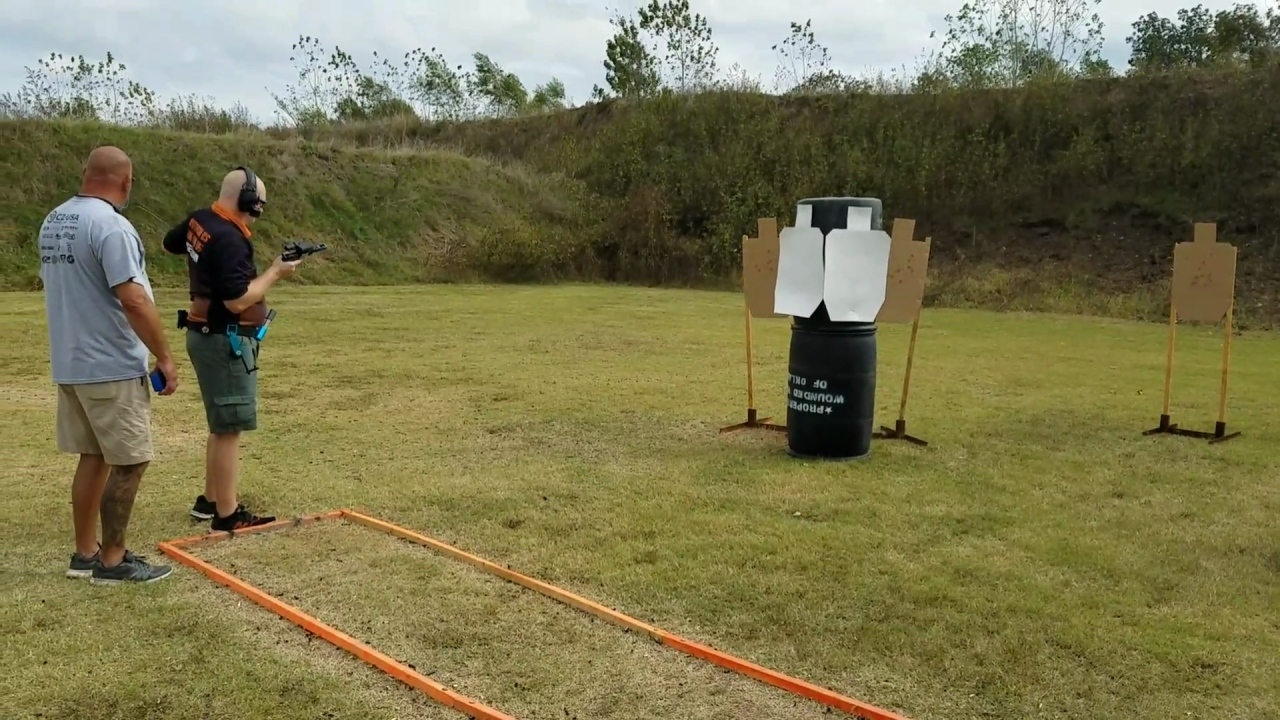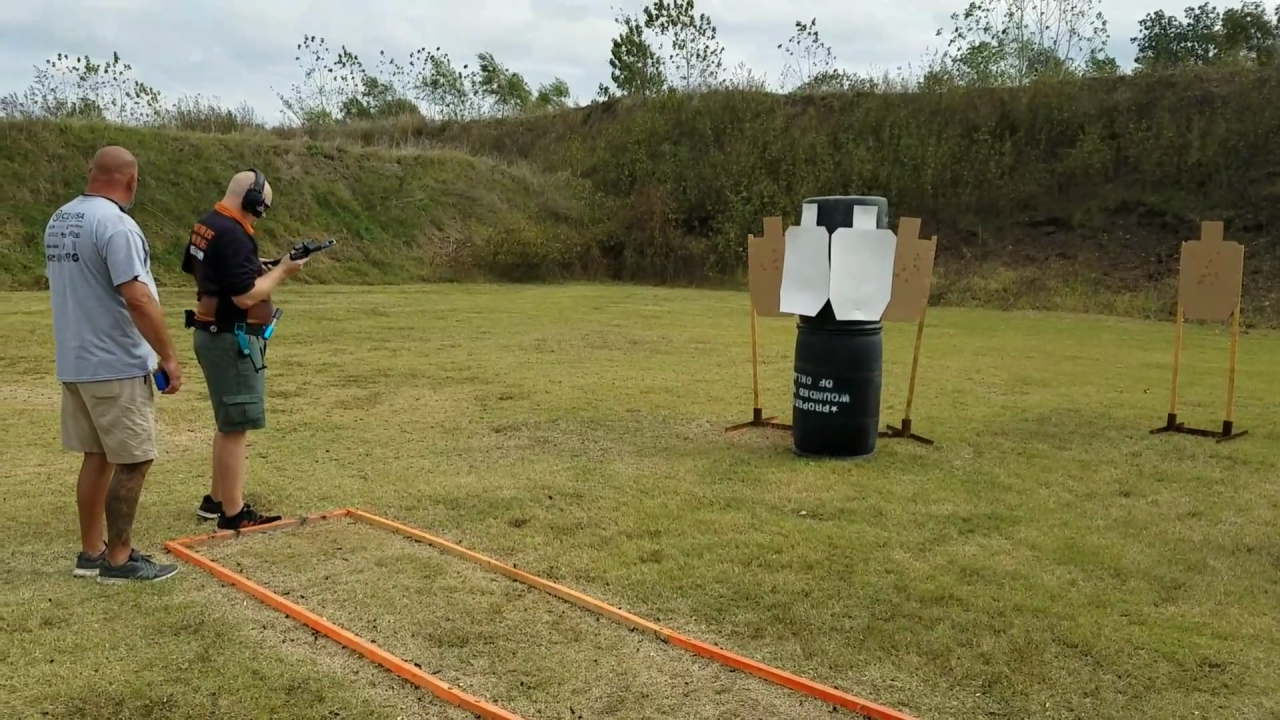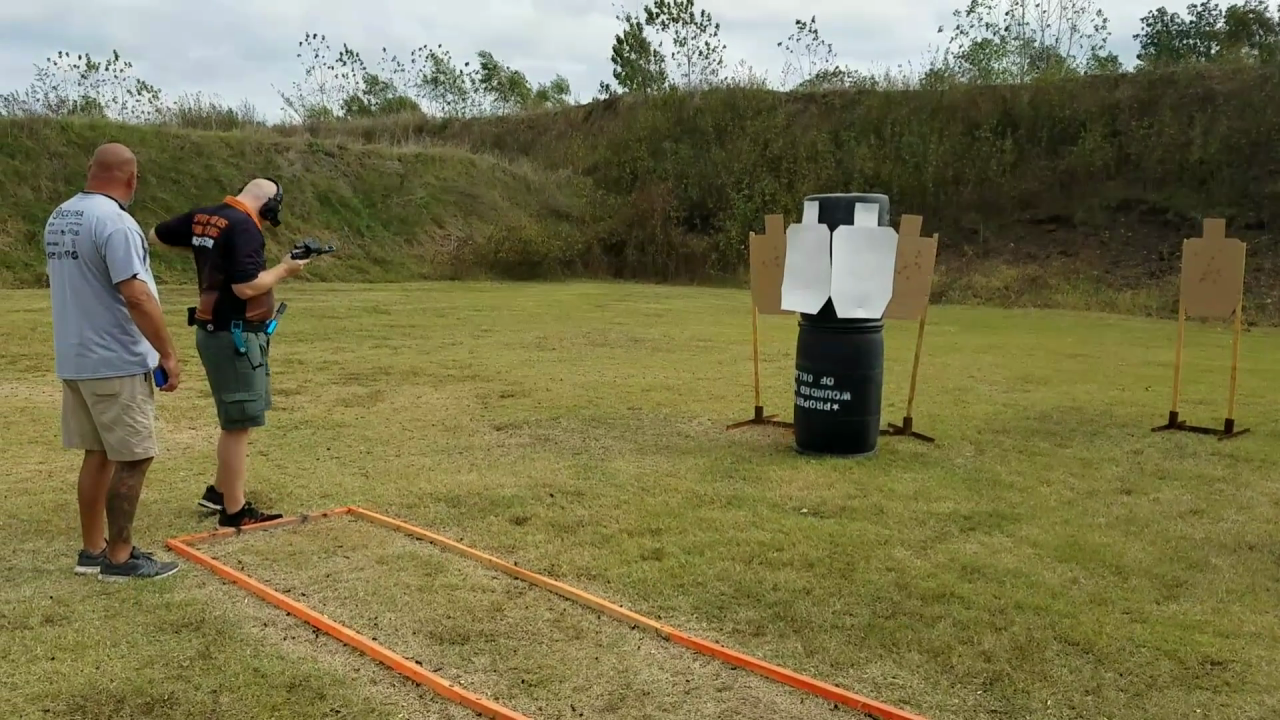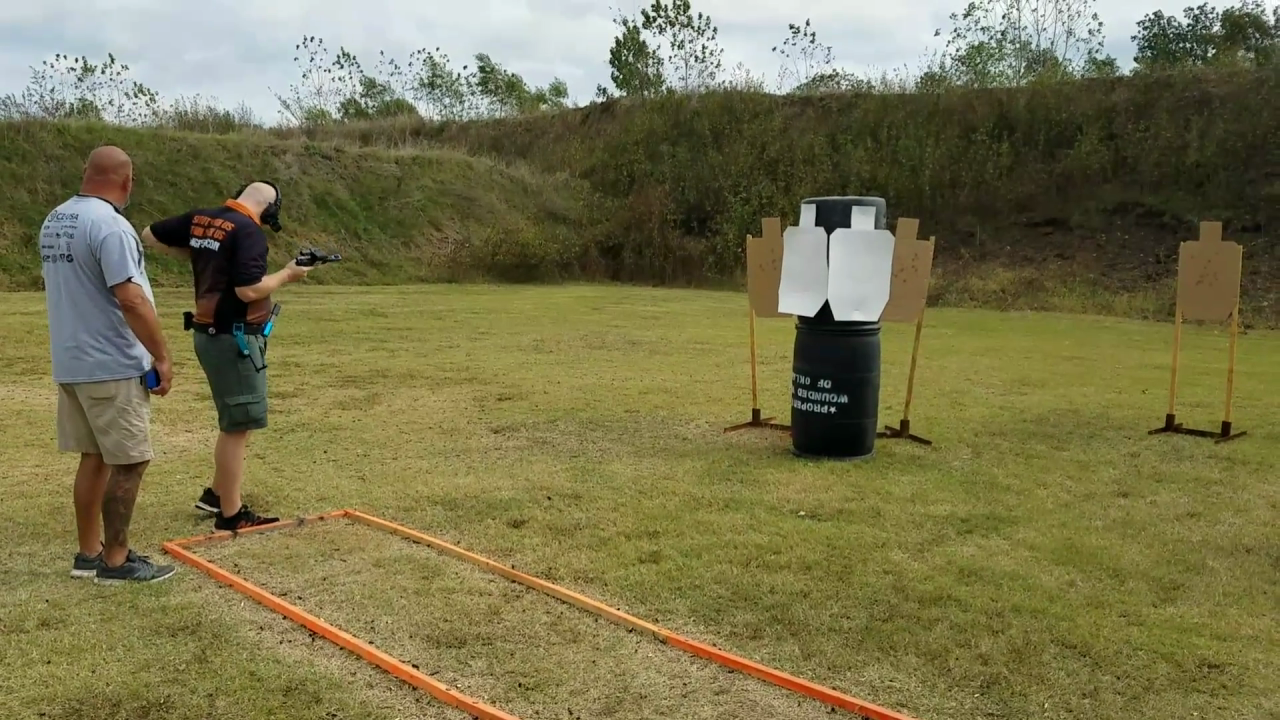
dt=0.3s
person 1, frame 1
left shoulder: (53, 222)
right shoulder: (110, 225)
right elbow: (133, 301)
right wrist: (164, 358)
left hip: (71, 364)
right hip: (111, 367)
left knee: (93, 457)
right knee: (128, 461)
left ankle: (85, 553)
right ankle: (112, 560)
person 1, frame 2
left shoulder: (59, 220)
right shoulder: (115, 224)
right elbow: (138, 300)
right wrist: (168, 357)
left hip: (75, 363)
right hip: (115, 366)
left knee: (98, 456)
right knee: (132, 460)
left ankle: (92, 551)
right ankle: (118, 559)
person 1, frame 3
left shoulder: (59, 217)
right shoulder: (114, 221)
right elbow: (137, 297)
right wrist: (167, 354)
left hip: (75, 360)
right hip: (115, 363)
left knee: (98, 454)
right knee: (132, 458)
left ankle: (93, 549)
right ankle: (119, 556)
person 1, frame 4
left shoulder: (54, 221)
right shoulder: (109, 225)
right elbow: (131, 301)
right wrist: (161, 357)
left hip: (71, 363)
right hip: (111, 366)
left knee: (94, 457)
right knee: (128, 461)
left ankle: (89, 552)
right ankle: (115, 560)
person 2, frame 1
left shoulder: (200, 220)
right shoulder: (228, 239)
left elbow: (169, 244)
right elbow: (237, 301)
right wrist: (274, 273)
left hip: (207, 335)
right hip: (224, 340)
left knee: (222, 424)
right knee: (230, 428)
left ankle: (210, 500)
right ankle: (227, 514)
person 2, frame 2
left shoulder: (206, 224)
right shoulder: (232, 235)
left elbow: (191, 267)
right elbow: (246, 297)
right wrist: (281, 270)
left hip: (214, 334)
right hip: (231, 339)
left knee: (230, 423)
right knee: (236, 426)
left ankle: (216, 499)
right ankle: (233, 513)
person 2, frame 3
left shoulder: (202, 217)
right shoulder: (244, 226)
left elbow: (156, 236)
right elbow: (246, 286)
right wrist: (284, 268)
left hip: (218, 330)
right hip: (233, 334)
left knee: (239, 418)
right knee: (239, 423)
left ankle: (220, 491)
right ankle: (234, 510)
person 2, frame 4
left shoulder: (199, 219)
right shoulder: (248, 230)
left elbow: (149, 235)
right elbow: (249, 290)
right wrist: (287, 274)
left hip: (212, 334)
right hip: (233, 337)
left knee: (235, 421)
right knee: (238, 425)
left ankle: (216, 494)
right ankle: (230, 513)
